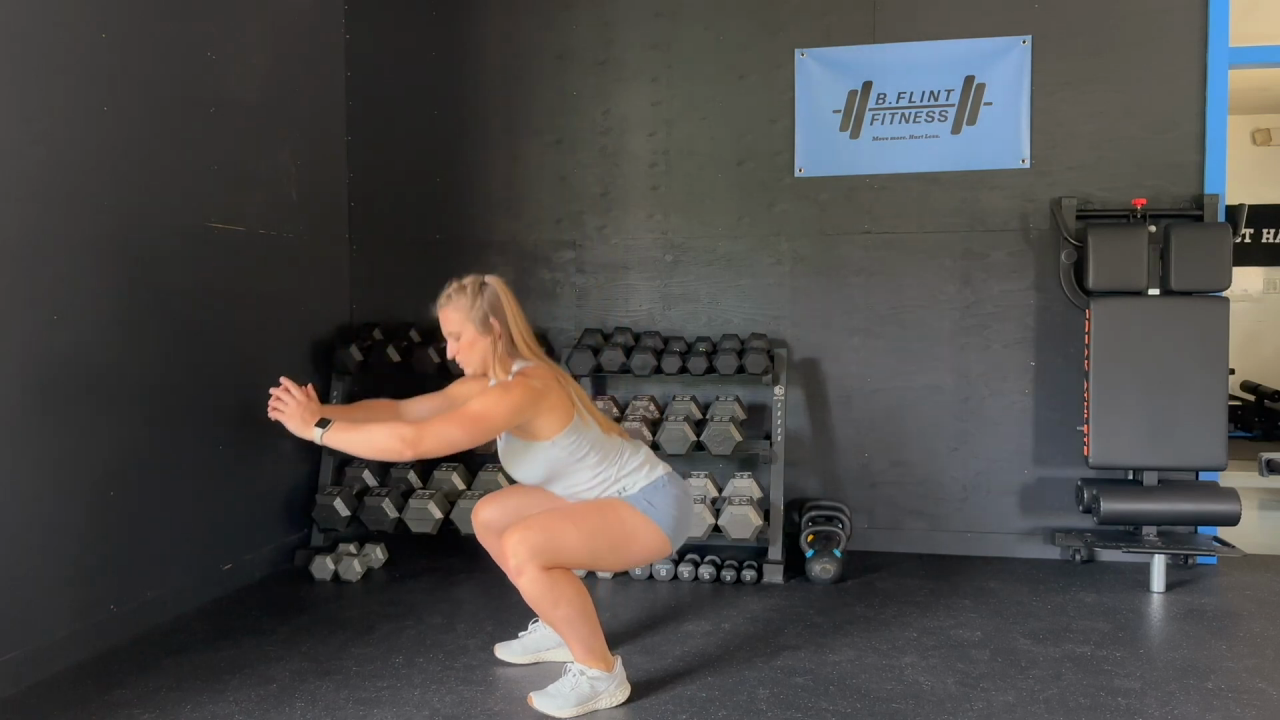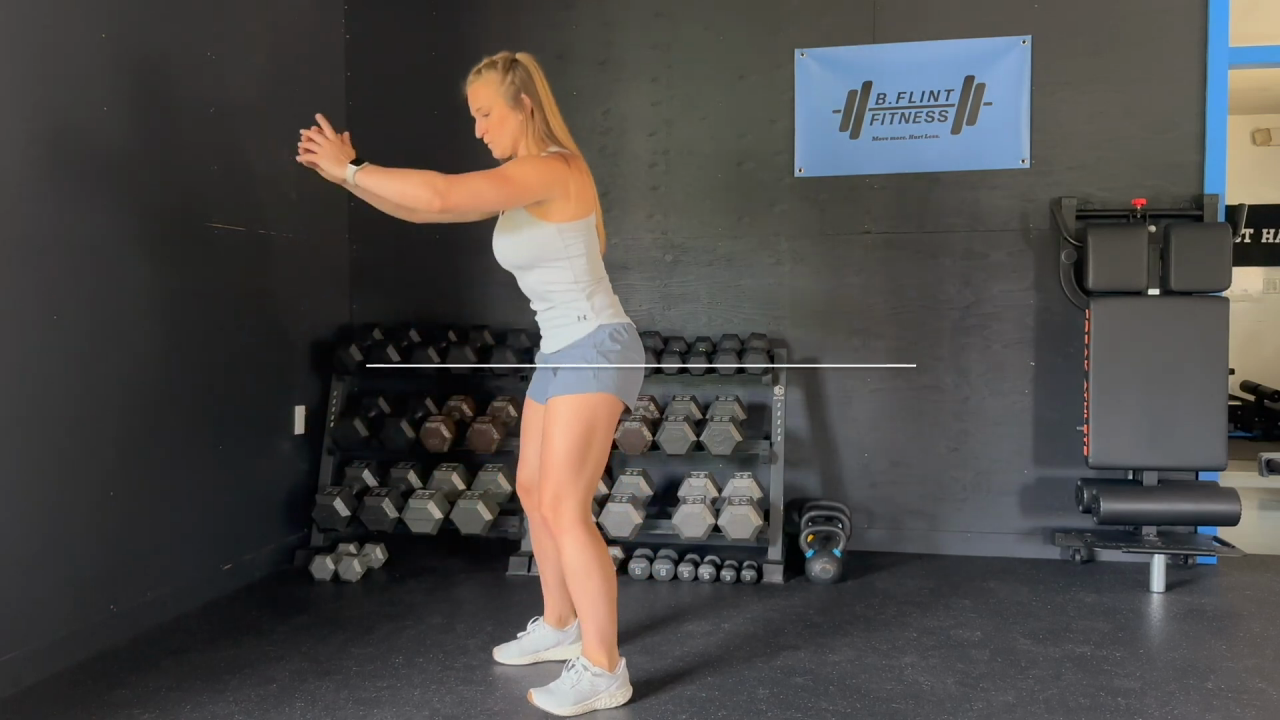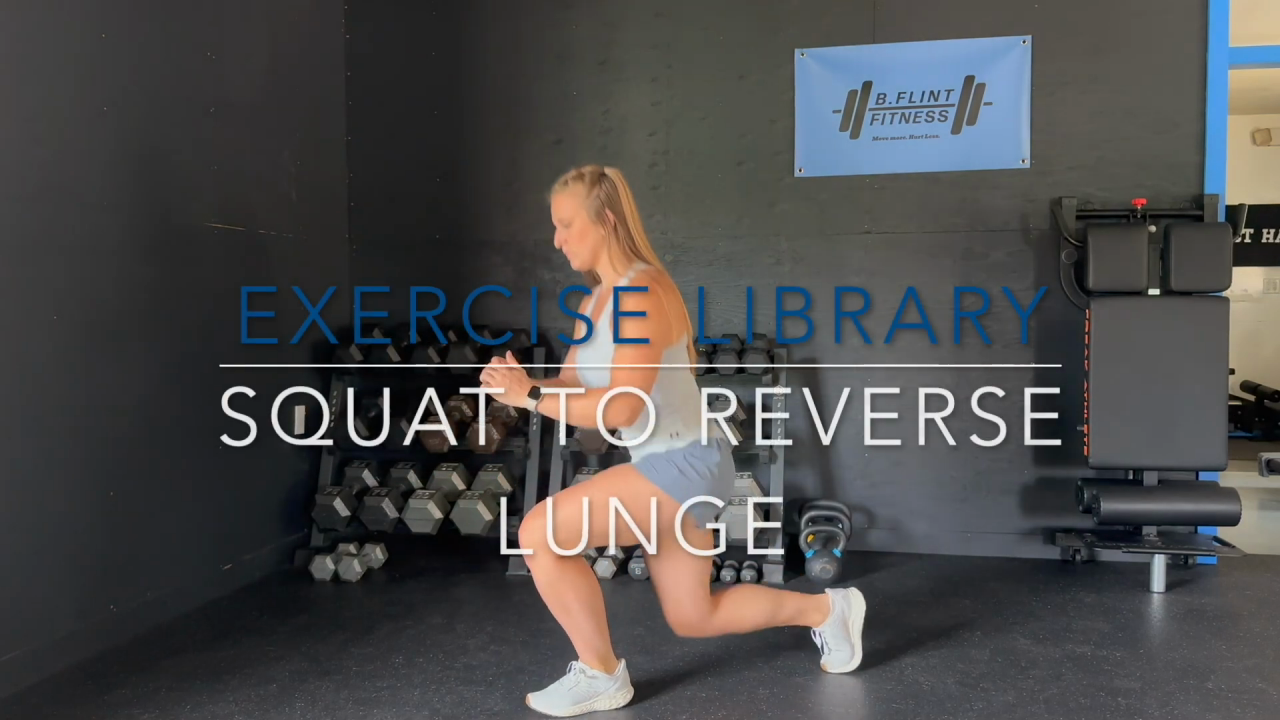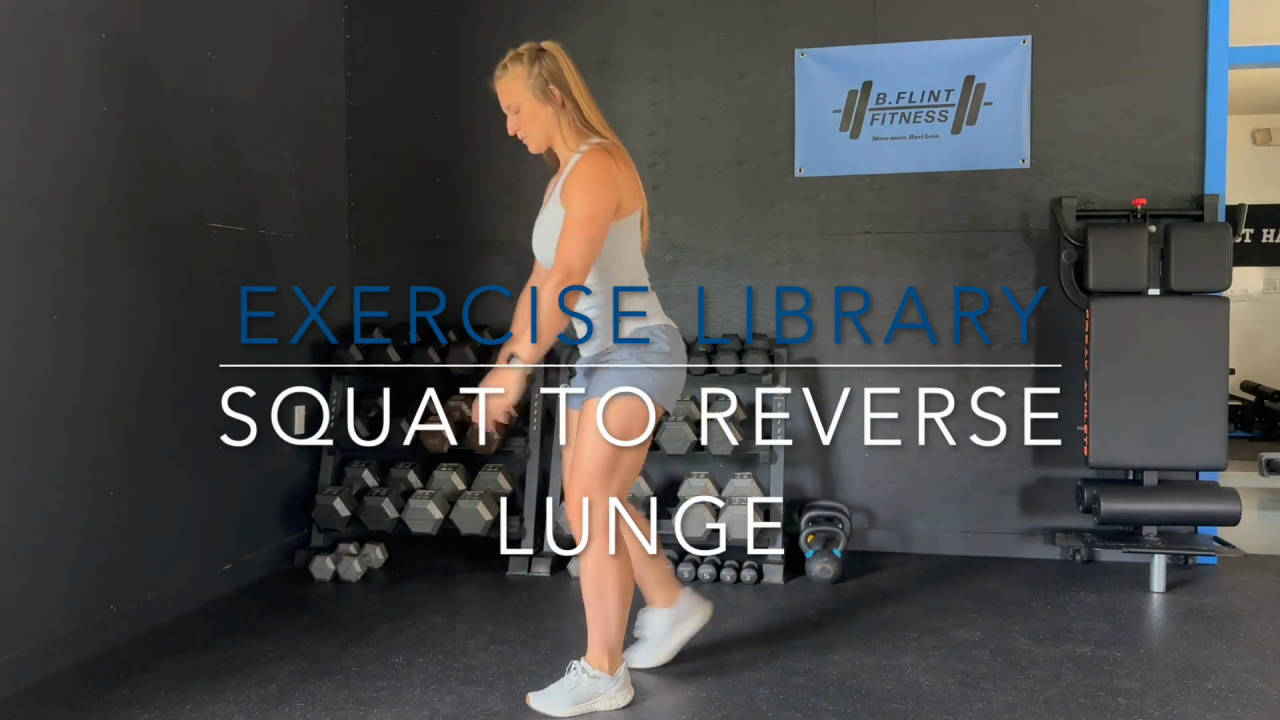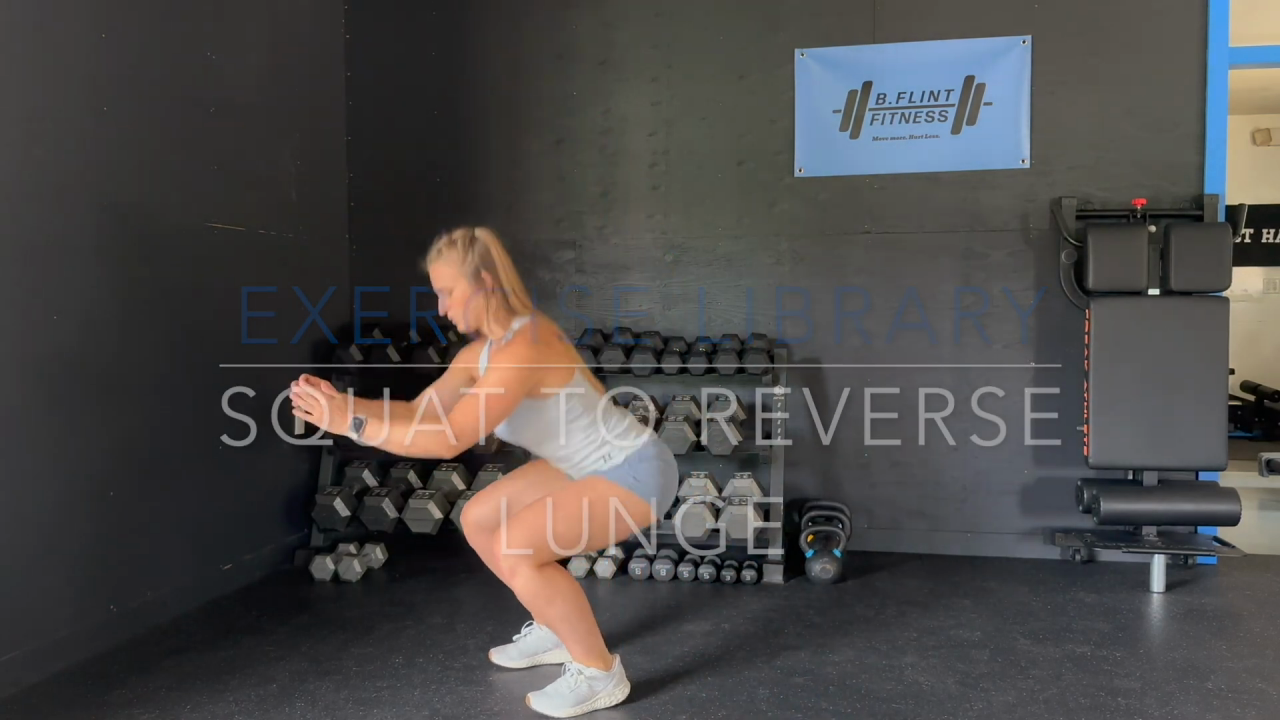
dt=1s
person 1, frame 1
left shoulder: (519, 392)
right shoulder: (490, 384)
left elbow: (414, 442)
right elbow: (404, 411)
left wrist: (318, 429)
right wrist: (325, 412)
left hip: (652, 506)
right hip: (618, 494)
left knee: (521, 547)
right knee: (489, 518)
left ankle: (600, 672)
right ankle: (562, 626)
person 1, frame 2
left shoulder: (551, 170)
right shoulder: (524, 179)
left elbow: (439, 195)
right elbow: (431, 208)
left wrist: (350, 171)
right wrist: (352, 173)
left hip: (596, 353)
right hip: (563, 354)
left knee: (561, 510)
right knee: (534, 492)
right ankle: (561, 626)
person 1, frame 3
left shoulder: (643, 293)
right shoulder: (599, 298)
left elbow: (623, 403)
right elbow: (573, 386)
left wrist: (530, 396)
right wrist: (523, 384)
left hip: (685, 466)
right hip: (668, 465)
left knee: (539, 534)
right knee: (693, 618)
left ankle: (600, 674)
right ankle: (827, 611)
person 1, frame 4
left shoulder: (597, 166)
right shoulder: (565, 177)
left elbow: (563, 284)
right elbow: (543, 284)
left wrist: (517, 370)
right wrist: (508, 362)
left hip: (637, 361)
right hip: (609, 359)
left knee: (590, 514)
right knee: (590, 502)
right ankle: (670, 603)
person 1, frame 5
left shoulder: (524, 349)
right shoulder: (480, 353)
left elbow: (452, 438)
right elbow: (419, 415)
left wrist: (353, 424)
right wrist: (344, 405)
left hip: (635, 473)
right hip: (593, 467)
left knee: (517, 548)
right knee: (479, 520)
left ankle: (598, 671)
right ankle: (557, 628)
